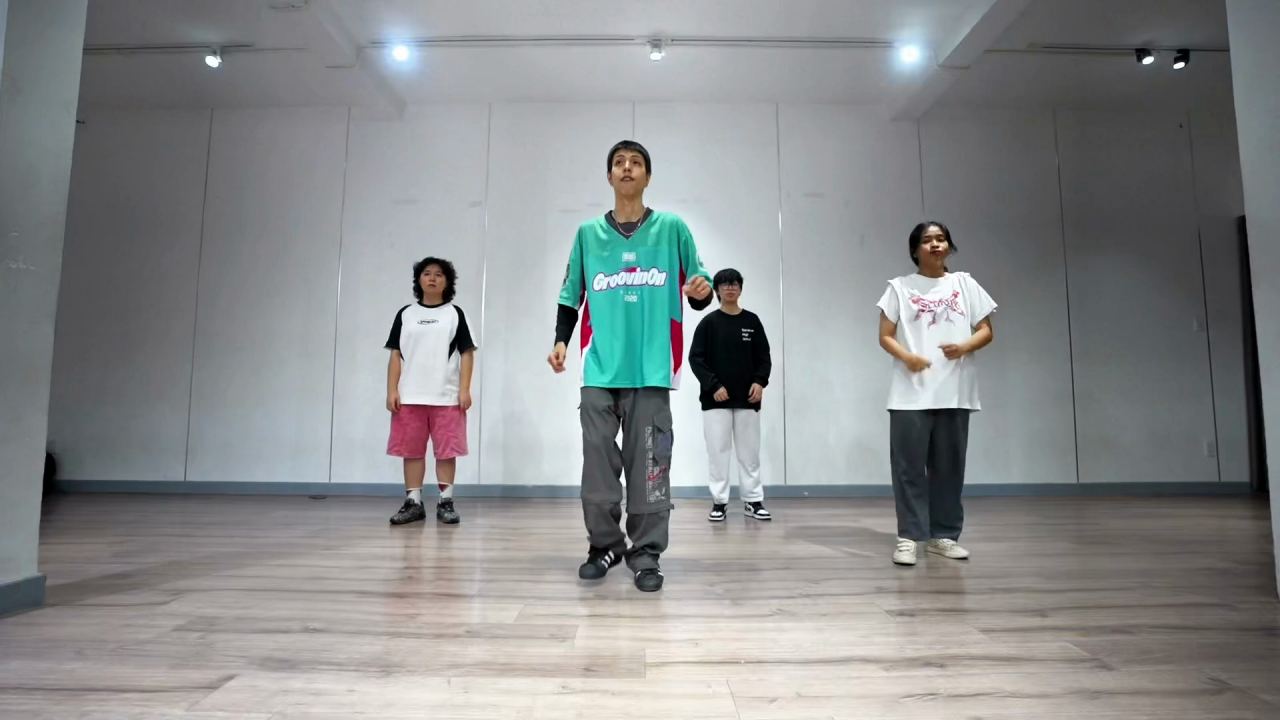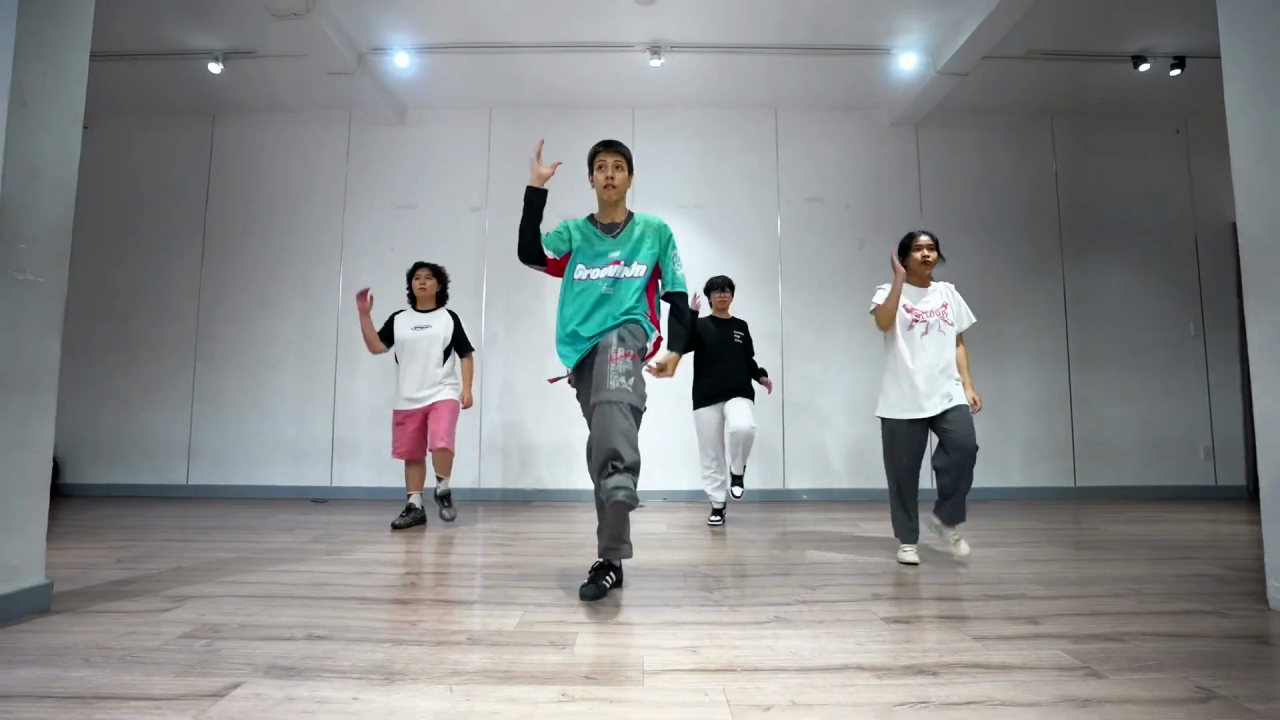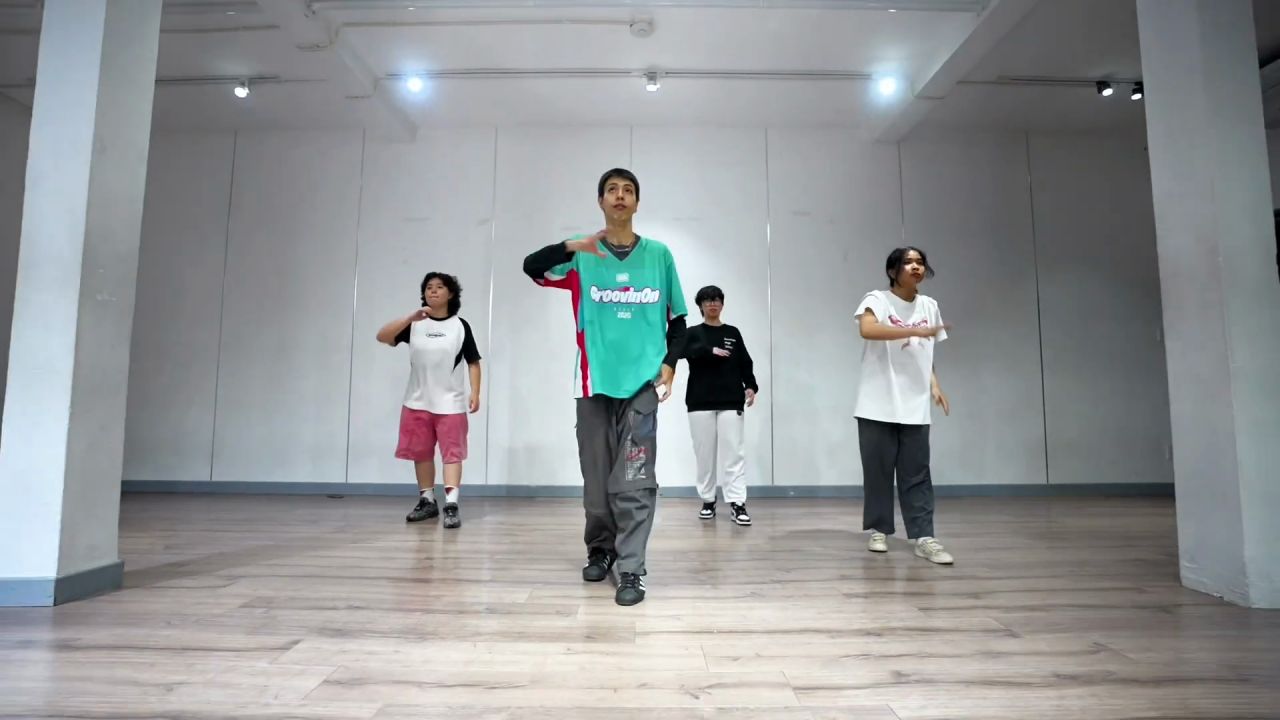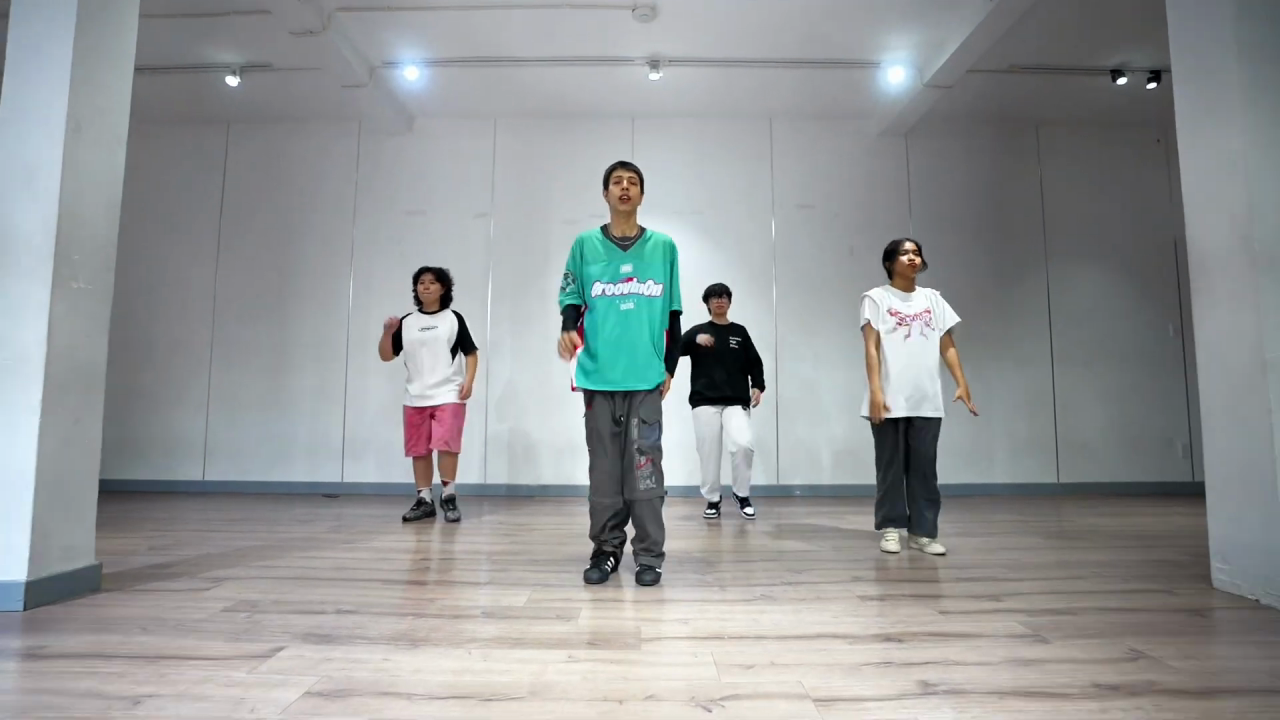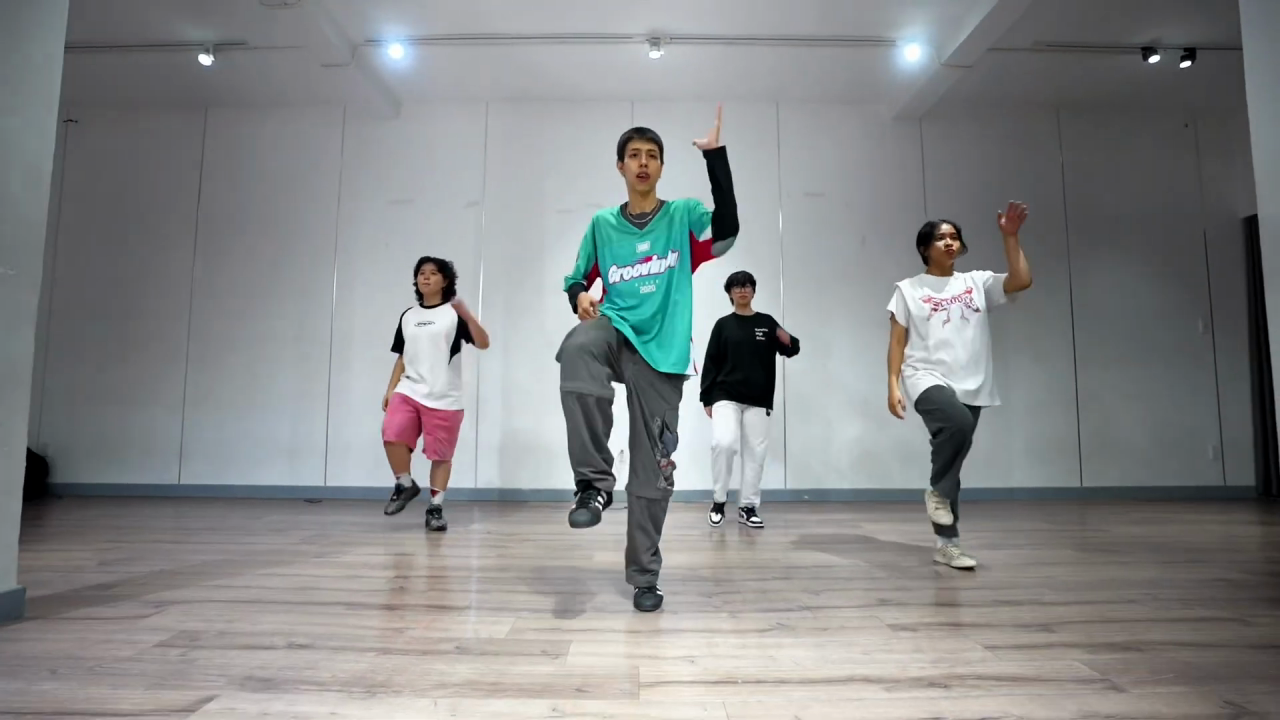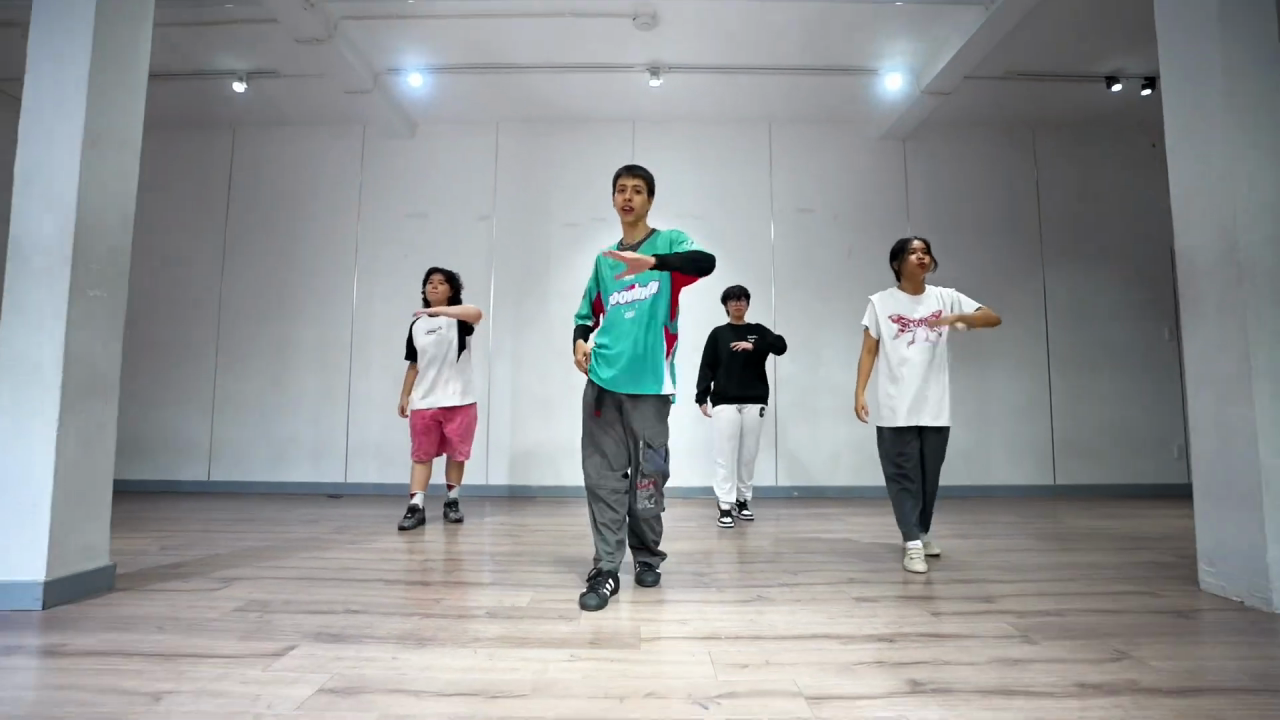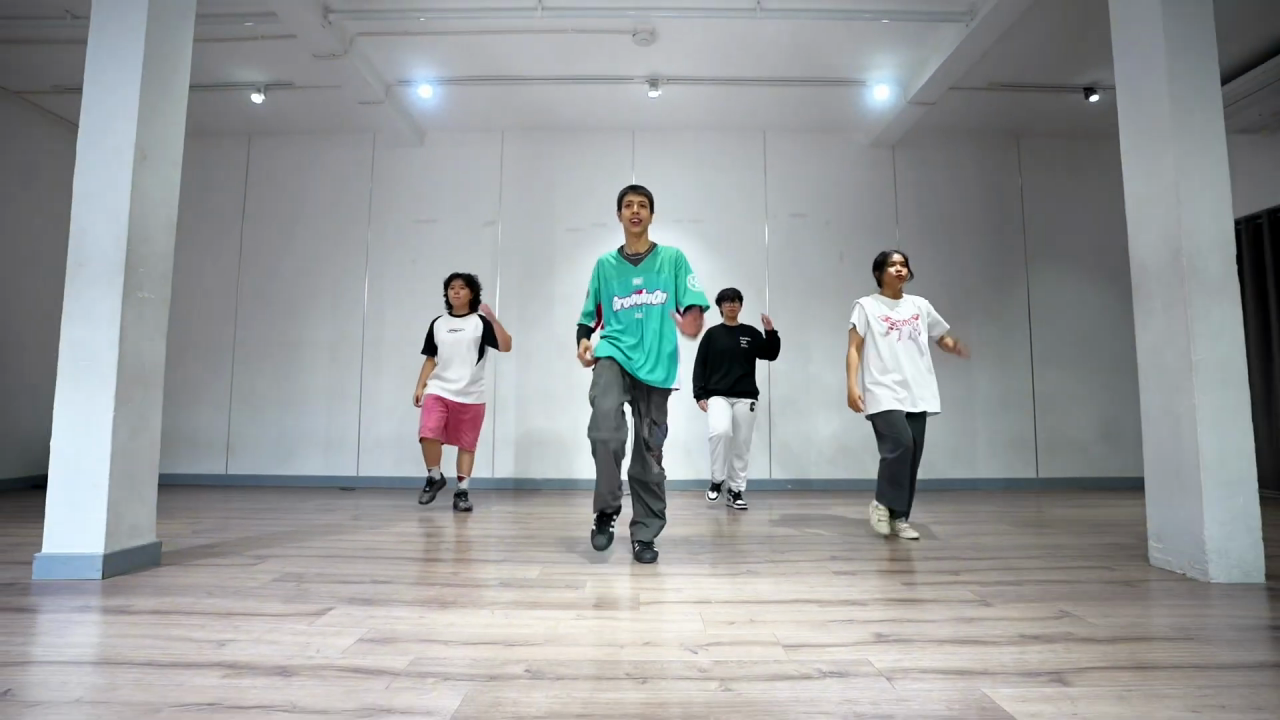
dt=0.7s
person 1, frame 1
left shoulder: (672, 228)
right shoulder: (588, 233)
left elbow: (699, 283)
right elbow: (571, 296)
left wrist: (702, 290)
right wrist: (561, 339)
left hip: (651, 366)
right hip: (600, 366)
left knee: (650, 460)
right knee: (598, 452)
left ankle: (645, 553)
right ankle: (605, 542)
person 1, frame 2
left shoulder: (654, 229)
right shoulder: (572, 230)
left elbow: (676, 293)
right elbow: (530, 256)
left wrist: (676, 346)
right wrist: (536, 187)
left hip: (627, 334)
right hip: (583, 348)
right knee: (601, 452)
left ankle: (619, 474)
right ankle: (610, 558)
person 1, frame 3
left shoulder: (659, 254)
right shoulder: (580, 252)
left elbow: (677, 317)
right elbow: (531, 268)
left wrist: (670, 360)
right wrist: (570, 247)
left hip: (642, 378)
right hip: (595, 379)
left knee: (634, 478)
right knee: (597, 475)
left ankle: (632, 570)
right ankle: (602, 549)
person 1, frame 4
left shoulder: (663, 246)
right shoulder: (585, 244)
left elbow: (673, 312)
right elbow: (571, 302)
left wrist: (671, 365)
right wrist: (569, 333)
left hip: (646, 372)
right hip: (598, 372)
left knee: (643, 463)
right knee: (605, 465)
left ankle: (648, 554)
right ankle: (607, 548)
person 1, frame 5
left shoulder: (684, 214)
right shoulder: (602, 224)
left elbow: (725, 235)
right elbow: (575, 278)
left wrist: (716, 155)
right wrist: (580, 295)
left hip: (662, 348)
right hip: (614, 328)
left knee: (653, 462)
right knee: (577, 352)
left ankle: (644, 574)
right ankle: (594, 480)
person 1, frame 6
left shoulder: (665, 246)
right shoulder: (603, 259)
left elbow: (706, 264)
right elbow: (587, 314)
left wrist: (652, 260)
right wrist: (579, 340)
left hip: (649, 378)
right hip: (603, 375)
left knee: (647, 473)
right knee: (603, 473)
left ankle: (646, 556)
right ankle: (605, 569)
person 1, frame 7
left shoulder: (672, 260)
right shoulder: (605, 264)
left elbow: (695, 304)
right elbow: (588, 314)
left wrist: (692, 320)
right wrist: (583, 340)
left hip: (656, 365)
right hip: (614, 355)
left knee: (649, 453)
right knee: (605, 429)
left ankle: (644, 534)
right ankle: (607, 508)
person 2, frame 1
left shoulder: (965, 284)
right shoulder: (900, 287)
left elbow: (986, 331)
right elbow: (885, 336)
left wrist: (965, 346)
right wrist: (907, 356)
left hip: (956, 393)
right hip: (912, 393)
left knee: (949, 465)
right knee: (910, 463)
left ankle: (942, 535)
right ankle: (908, 537)
person 2, frame 2
left shoulder: (949, 293)
right shoulder: (889, 293)
left elbow: (958, 344)
right elbow: (883, 323)
left wrist: (968, 385)
right wrist: (899, 281)
left hip: (947, 393)
right hip: (904, 397)
left knee: (963, 447)
right knee: (904, 469)
left ankle: (945, 517)
right ankle: (907, 539)
person 2, frame 3
left shoulder: (929, 306)
right shoulder: (877, 300)
right elbow: (867, 330)
left wrist: (934, 384)
right wrist: (913, 332)
left hip: (915, 406)
right hip: (878, 405)
left knee: (916, 472)
right knee: (878, 470)
left ankle: (924, 538)
right ankle: (878, 530)
person 2, frame 4
left shoulder: (933, 299)
right shoulder: (876, 299)
left elbow: (947, 346)
right elbow: (871, 349)
left wrist: (961, 384)
right wrist: (876, 390)
left hip: (926, 400)
right hip: (891, 401)
left knee: (924, 467)
right knee: (891, 466)
left ankle: (923, 532)
right ankle: (891, 528)
person 2, frame 5
left shoulder: (977, 282)
right shoulder: (908, 289)
left elbow: (1022, 282)
right elbow: (897, 343)
left wrist: (1010, 238)
right wrist: (893, 386)
left hip: (970, 385)
right hip: (926, 378)
right knee: (956, 423)
left ankle: (946, 540)
right ankle: (938, 491)
person 2, frame 6
left shoulder: (945, 299)
right shoulder: (881, 303)
left elbow: (993, 318)
right elbow: (869, 351)
left wrist: (959, 316)
right wrist: (860, 392)
left hip: (935, 405)
right hip: (896, 406)
left knee: (929, 473)
right knee: (903, 473)
left ankle: (920, 532)
right ankle: (912, 542)
person 2, frame 7
left shoulder: (920, 306)
right shoulder: (866, 306)
left elbow: (942, 338)
right elbow: (855, 349)
left wrist: (954, 347)
right wrist: (852, 386)
left hip: (917, 394)
right hip: (883, 392)
left knee: (910, 454)
right knee: (899, 445)
left ankle: (897, 517)
right ankle: (881, 502)
person 3, frame 1
left shoulder: (455, 314)
right shoulder: (405, 314)
left elbow: (466, 354)
right elbow: (396, 355)
left wrist: (465, 389)
right wrist: (392, 390)
left hip: (446, 396)
right hip: (410, 396)
left knee: (446, 450)
right knee: (411, 450)
left ankle: (445, 502)
right ankle: (413, 502)
person 3, frame 2
left shoulder: (449, 318)
right shoulder: (399, 319)
left elbow: (466, 355)
right elbow: (376, 347)
left wrist: (467, 388)
right wrist: (365, 315)
left hip: (443, 394)
right hip: (409, 397)
left knee: (442, 445)
right knee: (411, 454)
left ankle: (444, 492)
right ankle: (414, 507)
person 3, frame 3
left shoulder: (461, 326)
right shoulder: (413, 325)
left elbow: (473, 362)
right elbow: (382, 337)
left wrist: (475, 393)
right wrist: (412, 317)
left hip: (451, 403)
right hip: (417, 402)
left knee: (452, 453)
right knee: (420, 454)
left ankle: (451, 505)
right ankle: (427, 501)
person 3, frame 4
left shoulder: (454, 319)
right shoulder: (407, 322)
left elbow: (471, 354)
right elbow: (386, 355)
left wrist: (468, 380)
right wrist: (387, 333)
left hip: (448, 394)
right hip: (416, 397)
left knee: (446, 445)
right knee: (419, 450)
left ankle: (449, 497)
right ankle: (424, 501)
person 3, frame 5
left shoulder: (454, 314)
right shoulder: (407, 316)
left elbow: (483, 343)
right elbow: (401, 358)
left wrist: (467, 314)
right wrist: (390, 389)
left hip: (444, 398)
right hip: (410, 392)
left knee: (440, 454)
right knee: (392, 437)
left ankle: (435, 508)
right ankle: (405, 485)
person 3, frame 6
left shoulder: (456, 315)
right shoulder: (417, 325)
left elbow: (476, 314)
left wrist: (437, 310)
right wrist: (404, 395)
left hip: (458, 399)
right hip: (424, 400)
left knee: (456, 453)
right knee: (422, 453)
left ankle: (452, 502)
right ankle: (416, 507)
person 3, frame 7
left shoulder: (481, 322)
right shoulder: (437, 324)
left elbow: (505, 346)
right elbow: (430, 359)
left wrist: (494, 319)
right wrist: (420, 387)
left hip: (470, 395)
right hip: (438, 389)
left knee: (466, 444)
right knee: (428, 434)
left ankle: (462, 492)
right ankle: (434, 476)
person 4, frame 1
left shoulder: (752, 321)
right shoulder: (708, 322)
left elbow: (763, 356)
right elbow: (696, 358)
left wrist: (760, 381)
right wrist: (712, 385)
left hip: (746, 398)
right hip: (716, 397)
left knee: (749, 451)
right knee: (718, 450)
left ankle: (753, 501)
right ankle: (719, 501)
person 4, frame 2
left shoulder: (741, 326)
right shoulder: (700, 324)
left wrist: (761, 375)
left hip: (738, 393)
right hip: (707, 397)
left knee: (744, 427)
right knee: (711, 453)
left ankle: (737, 471)
right ankle: (718, 504)
person 4, frame 3
left shoulder: (733, 333)
right shoulder: (693, 333)
left elbow: (745, 364)
left wrist: (751, 386)
right wrist: (709, 351)
left hip: (731, 403)
right hip: (701, 404)
left knee: (734, 454)
right knee: (704, 455)
left ankle: (737, 503)
right ankle: (708, 501)
person 4, frame 4
left shoulder: (740, 332)
right shoulder: (699, 331)
left elbow: (754, 362)
left wrist: (758, 385)
right wrist: (695, 341)
left hip: (737, 401)
right hip: (704, 402)
left knee: (743, 446)
right knee: (708, 453)
left ankle: (742, 496)
right ankle: (712, 500)
person 4, frame 5
left shoulder: (767, 322)
right shoulder: (723, 325)
left elbow: (790, 348)
right elbow: (711, 363)
left wrist: (788, 343)
right wrist: (706, 398)
left hip: (759, 401)
right hip: (726, 397)
left knee: (755, 456)
right knee: (723, 445)
left ankle: (748, 507)
right ankle: (718, 501)
person 4, frame 6
left shoulder: (758, 330)
right shoulder: (718, 334)
left elbow: (781, 346)
right elbow: (706, 368)
left wrist: (754, 346)
right wrist: (702, 397)
left hip: (754, 401)
right hip: (724, 402)
left knee: (748, 453)
right knee: (725, 453)
left ankle: (742, 500)
right ankle: (725, 506)
person 4, frame 7
left shoulder: (751, 333)
right shoulder: (712, 334)
left elbow: (771, 354)
right elbow: (700, 366)
left wrist: (771, 332)
right wrist: (700, 394)
left hip: (746, 397)
right hip: (718, 395)
left knee: (741, 446)
right knee: (720, 431)
left ankle: (736, 492)
right ankle: (717, 480)
